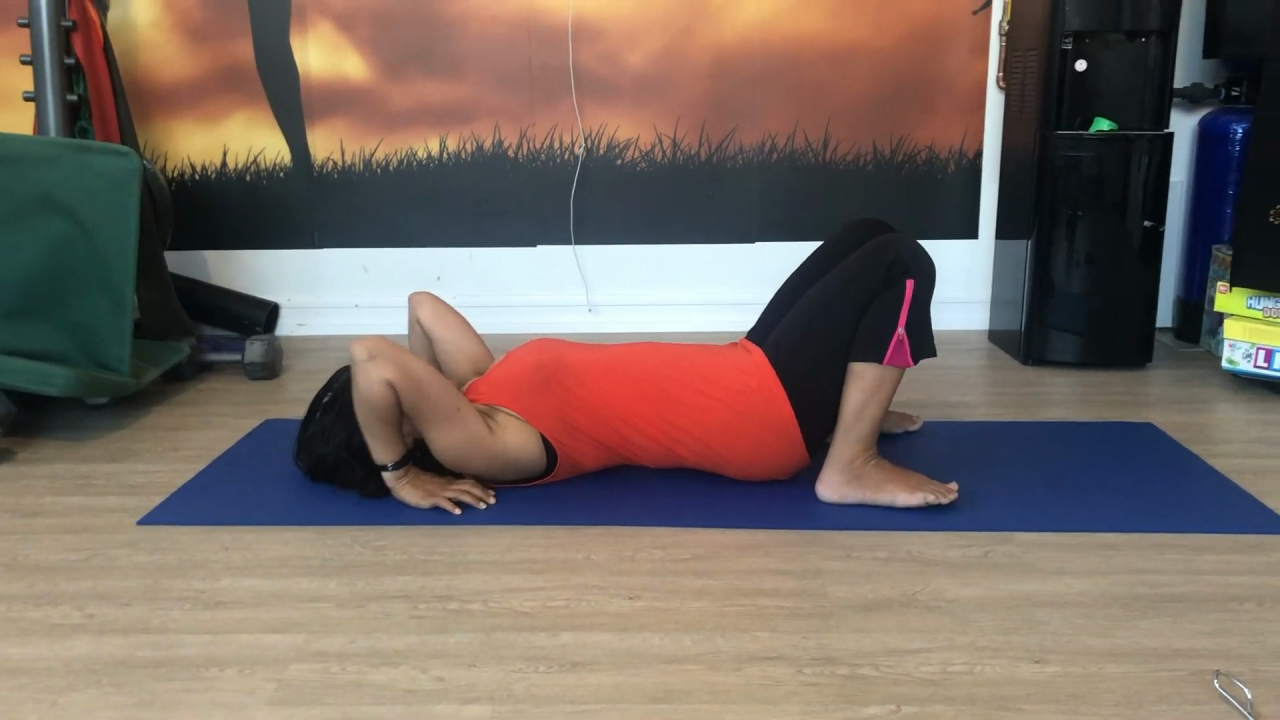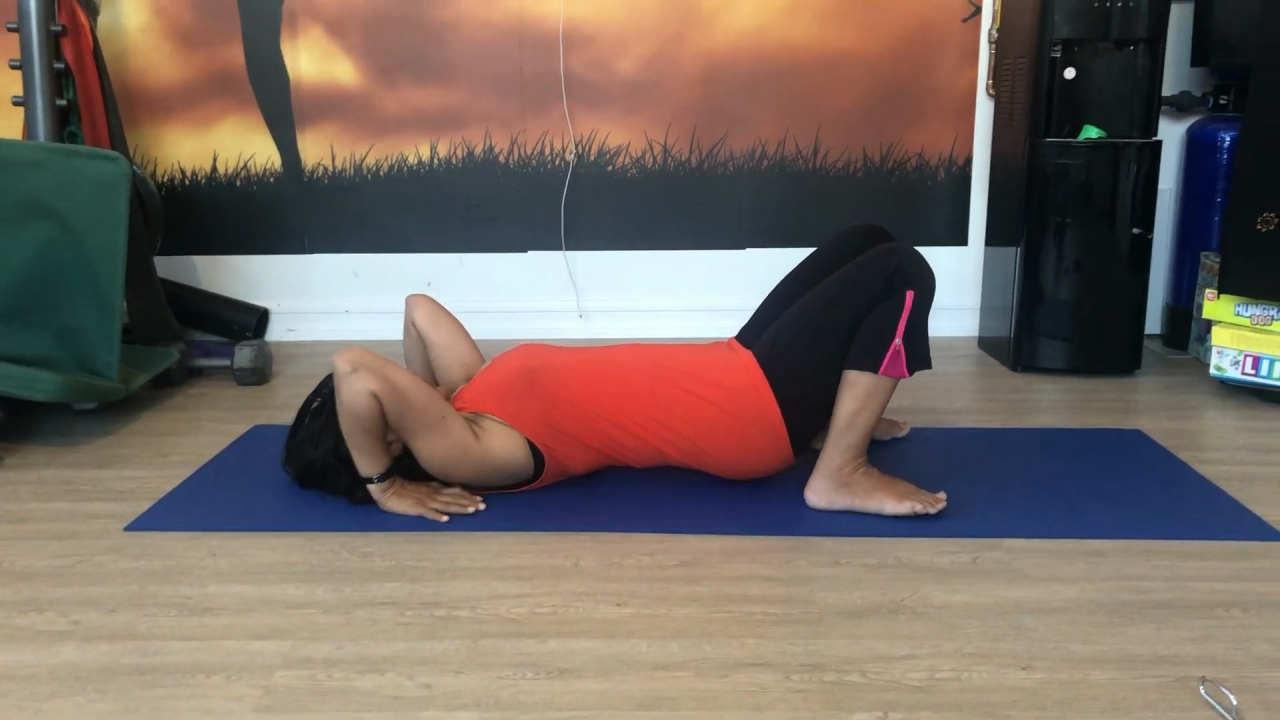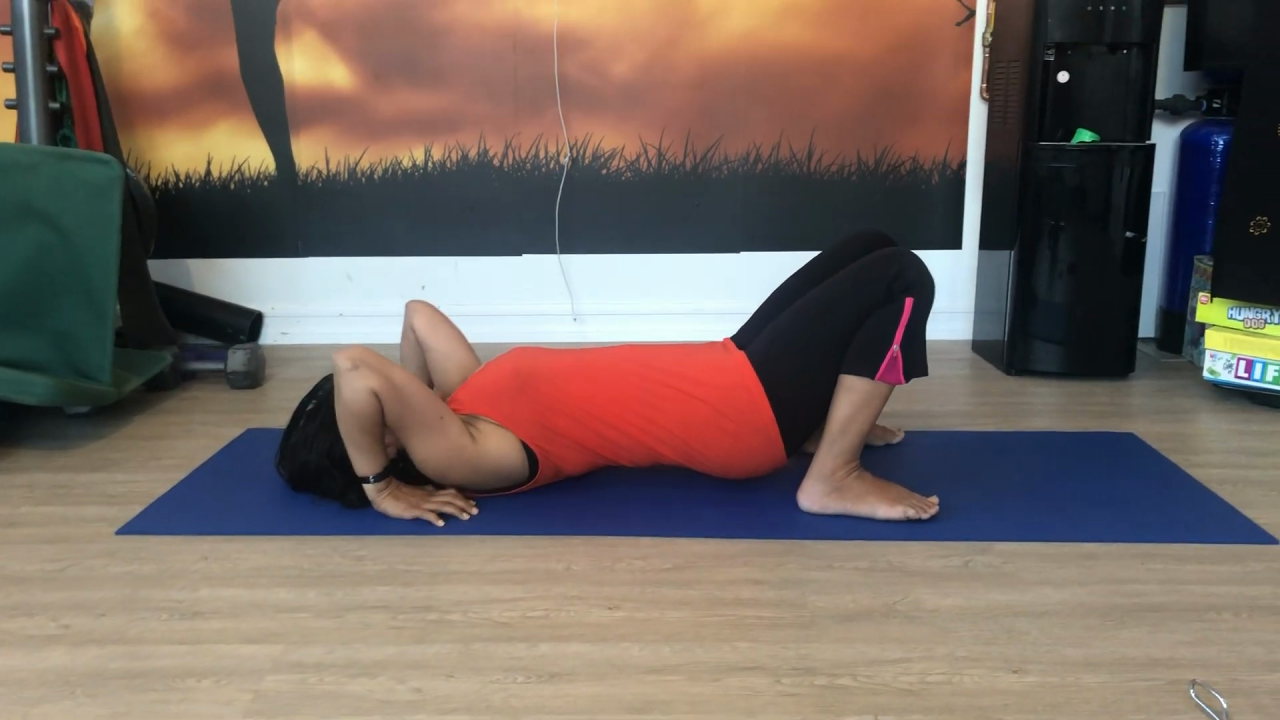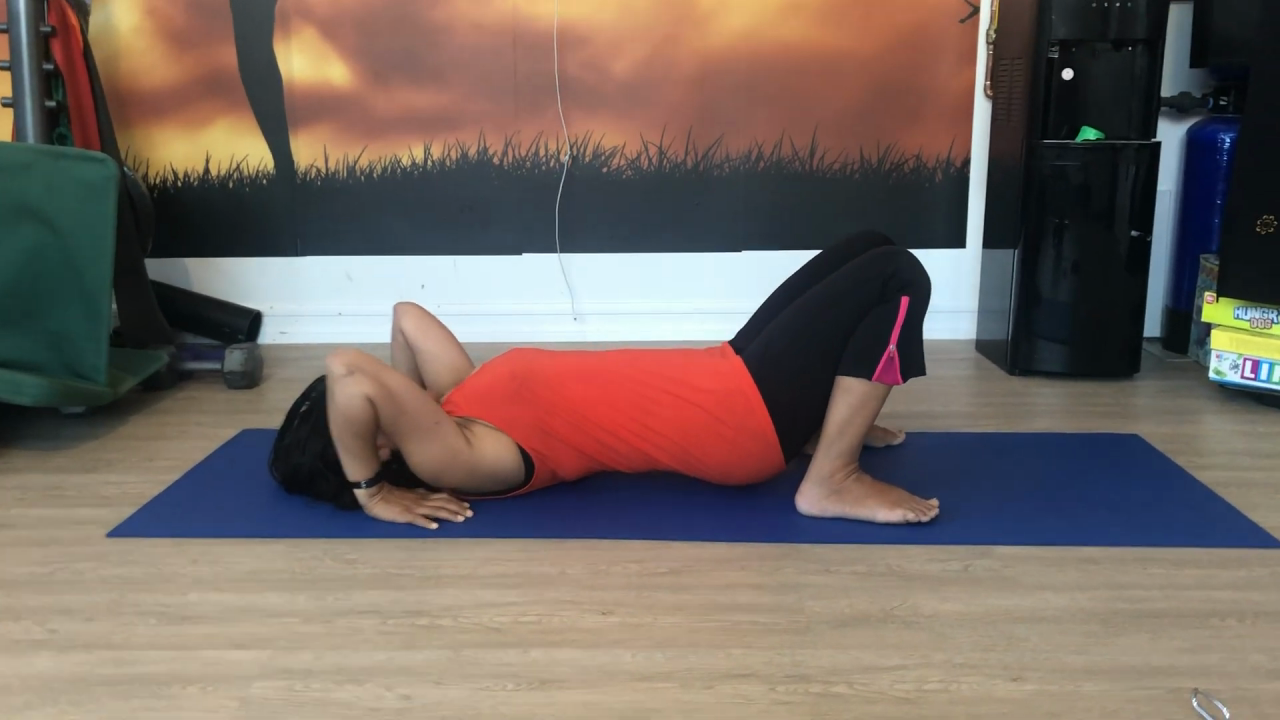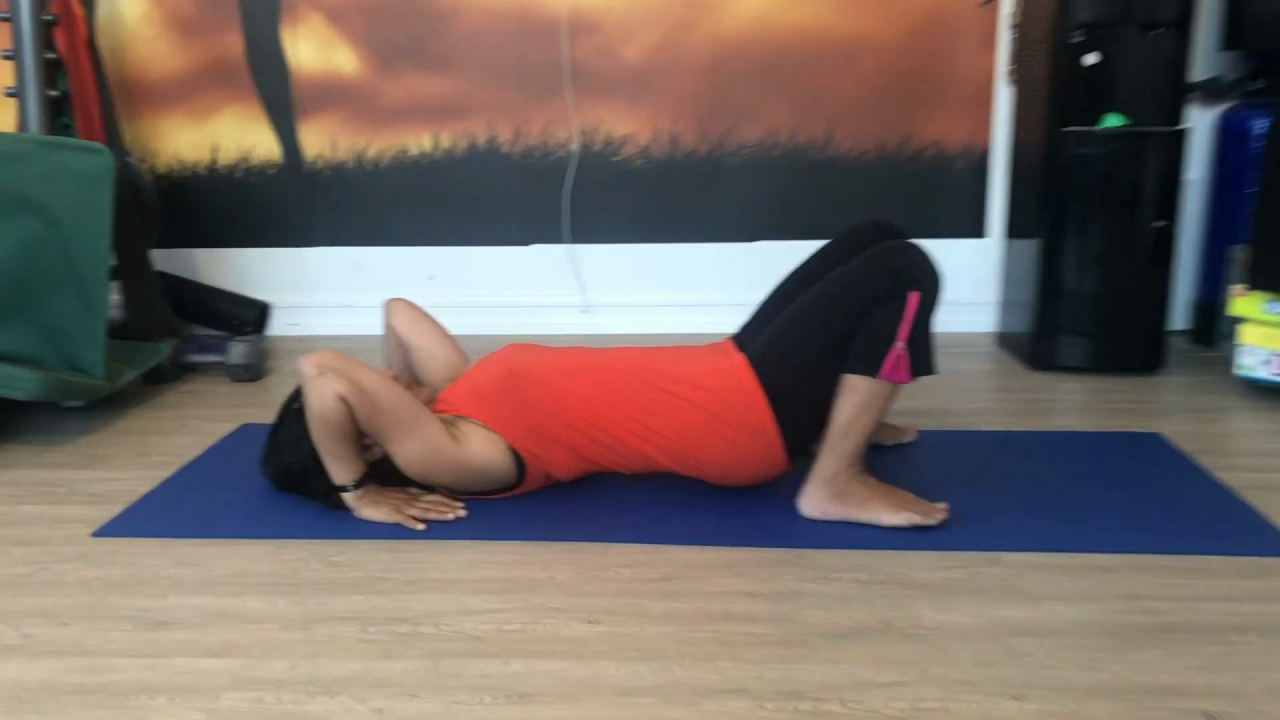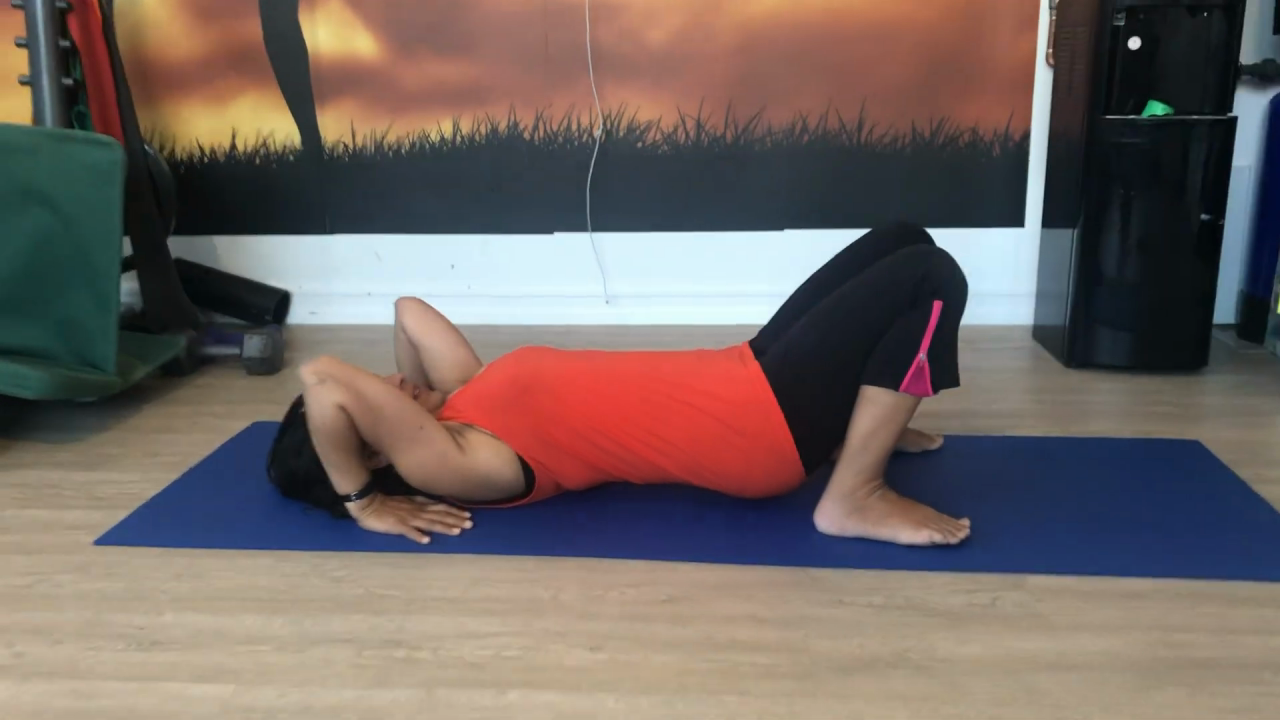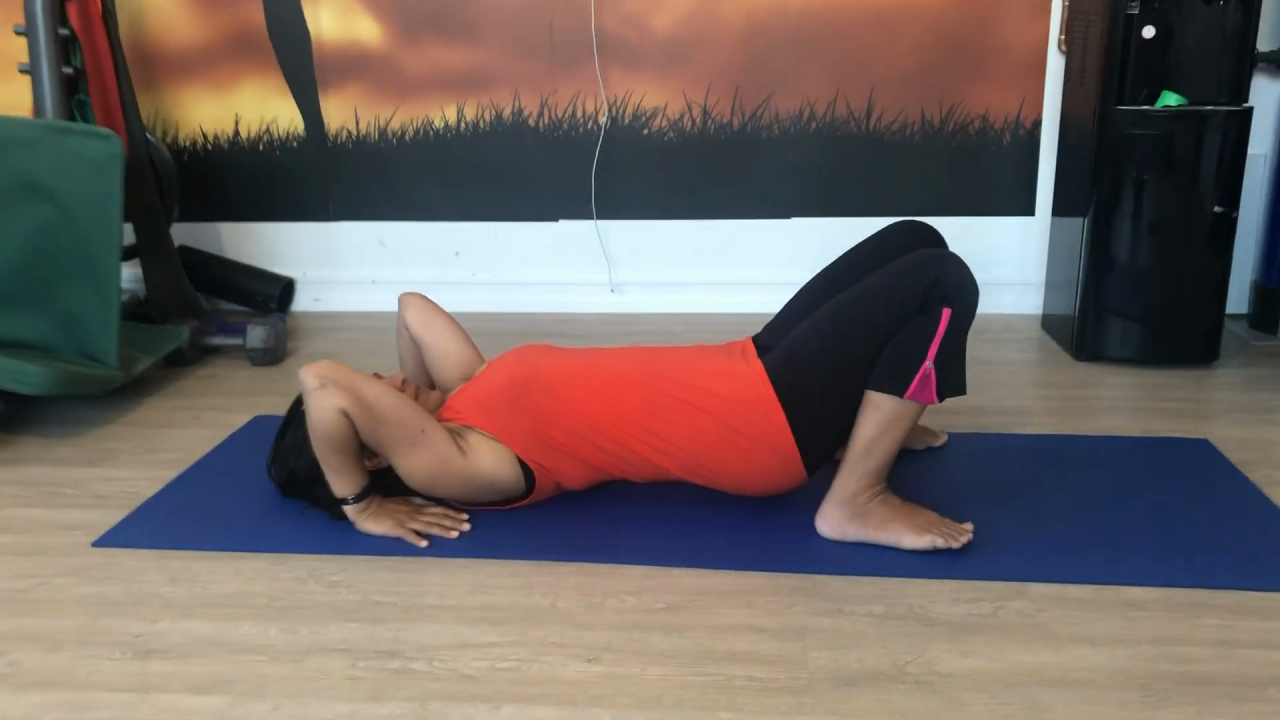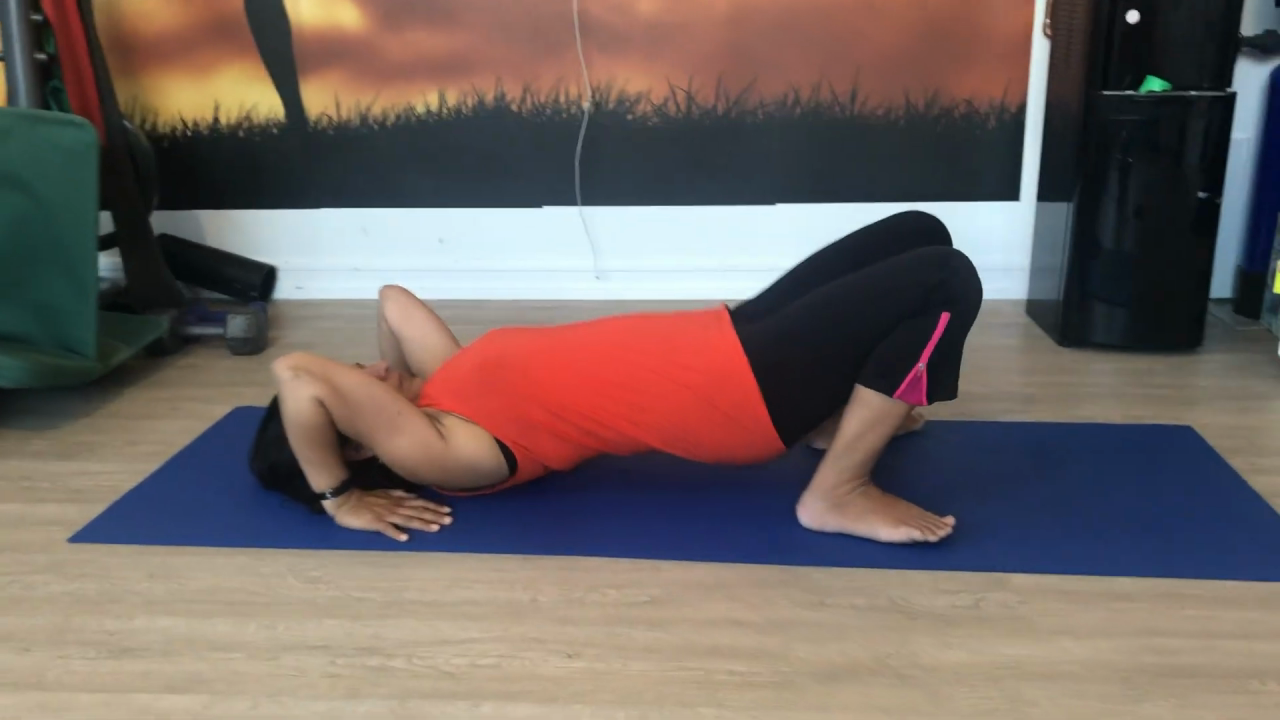
dt=0.2s
person 1, frame 1
left shoulder: (475, 389)
right shoulder: (475, 447)
left elbow: (422, 304)
right wrist: (399, 477)
left hip: (748, 378)
right hip: (762, 416)
left knee: (872, 238)
right knee: (901, 263)
left ankle: (851, 408)
right ankle: (851, 467)
person 1, frame 2
left shoulder: (463, 396)
right shoulder: (461, 455)
left elbow: (420, 306)
left hip: (737, 372)
right hip: (750, 414)
left knee: (869, 245)
right knee: (902, 273)
left ankle: (837, 417)
right ankle: (841, 476)
person 1, frame 3
left shoulder: (458, 400)
right shoulder: (457, 456)
left elbow: (419, 313)
left hip: (731, 373)
right hip: (747, 413)
left knee: (872, 251)
right knee: (902, 277)
left ankle: (830, 420)
right ankle: (834, 479)
person 1, frame 4
left shoulder: (453, 401)
right shoulder: (452, 459)
left elbow: (406, 315)
left hip: (729, 377)
right hip: (743, 420)
left knee: (869, 252)
right knee: (896, 275)
left ankle: (831, 421)
right ankle: (833, 482)
person 1, frame 5
left shoulder: (449, 395)
right shoulder: (443, 456)
left elbow: (399, 310)
right elbow: (320, 371)
left hip: (731, 375)
right hip: (746, 419)
left knee: (878, 244)
right knee: (904, 270)
left ankle: (840, 418)
right ankle: (836, 484)
person 1, frame 6
left shoulder: (458, 404)
right shoulder: (449, 464)
left elbow: (410, 309)
left hip: (746, 378)
right hip: (760, 428)
left knee: (903, 244)
right knee: (930, 277)
left ankle: (865, 427)
right ankle: (854, 497)
person 1, frame 7
left shoulder: (460, 401)
right shoulder: (453, 467)
left elbow: (415, 306)
left hip: (748, 374)
right hip: (760, 420)
left knee: (914, 244)
right knee: (942, 282)
left ankle: (864, 427)
right ankle: (856, 502)
person 1, frame 8
left shoulder: (436, 391)
right shoulder: (433, 452)
left elbow: (393, 298)
left hip: (727, 340)
right hip: (738, 384)
left knee: (921, 238)
right knee: (948, 281)
left ankle: (841, 417)
right ankle: (838, 494)
